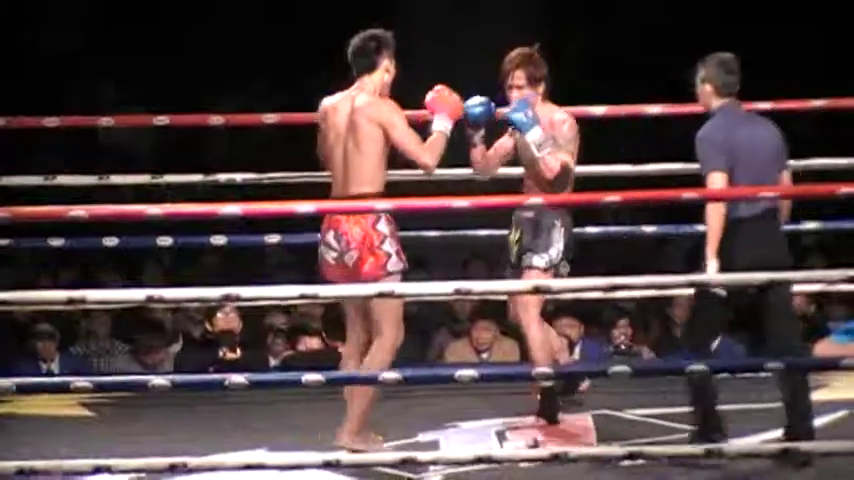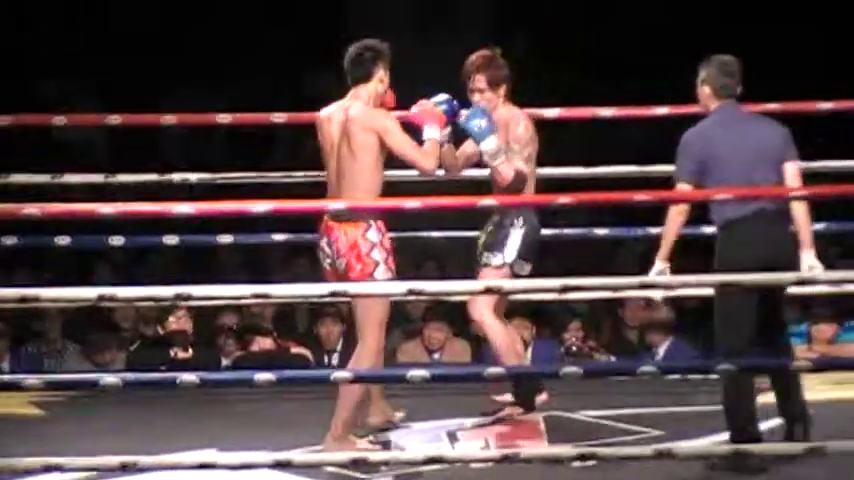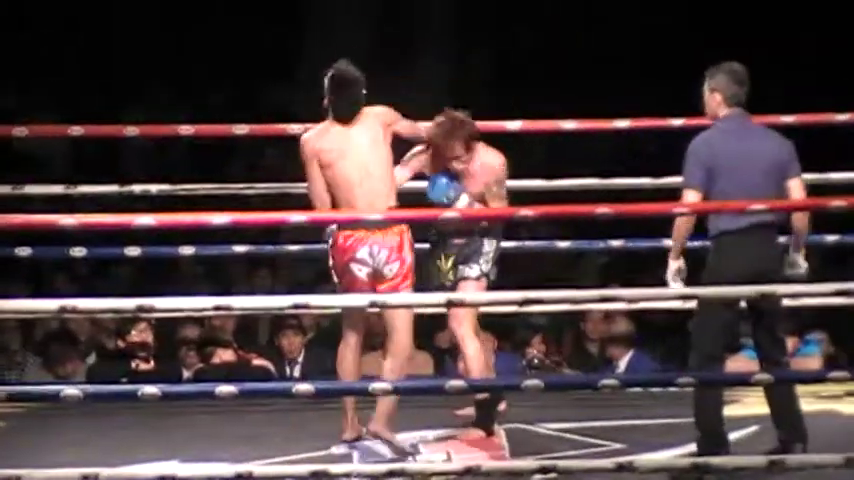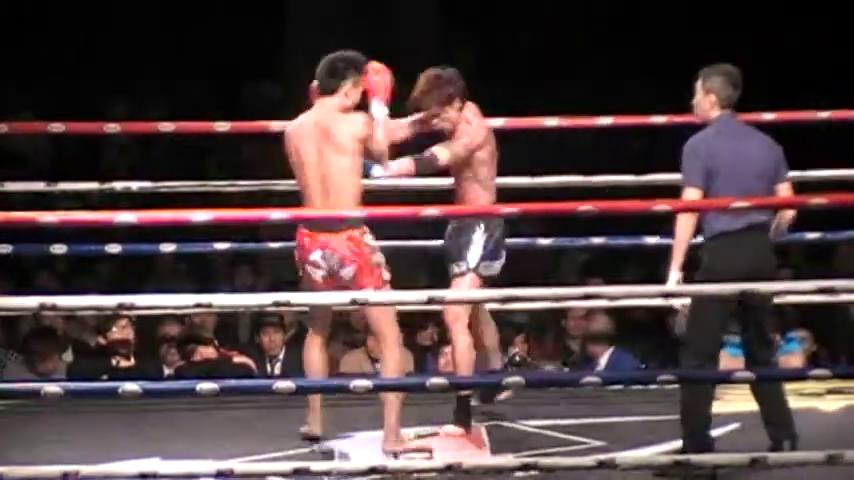
dt=0.4s
person 1, frame 1
left shoulder: (328, 106)
right shoulder: (381, 108)
right elbow: (427, 160)
right wrist: (443, 121)
left hip: (336, 225)
right hip: (369, 225)
left knee: (357, 336)
right knee: (388, 335)
left ankle: (355, 428)
right ankle: (352, 430)
person 1, frame 2
left shoulder: (326, 116)
right shoulder: (376, 118)
right elbow: (427, 164)
right wrist: (433, 129)
left hip: (332, 230)
right hip: (362, 231)
left knee: (370, 328)
right knee: (370, 340)
left ankle: (377, 408)
right ankle: (336, 435)
person 1, frame 3
left shoulder: (311, 141)
right shoulder: (379, 118)
left elbow: (322, 204)
right elbow: (418, 132)
left hip: (349, 241)
right hip: (390, 238)
left knee: (353, 333)
right knee: (402, 339)
left ankle: (349, 422)
right ankle: (381, 418)
person 1, frame 4
left shoulder: (294, 130)
right shoulder: (356, 123)
right elbow: (385, 146)
right wrist: (379, 104)
left hip: (312, 240)
right hip: (351, 241)
left knee: (317, 330)
right knee: (389, 339)
left ankle: (314, 418)
right ankle: (392, 434)
person 2, frame 1
left shoulder: (713, 133)
right shoulder: (769, 129)
left elbow: (717, 198)
right elbow: (785, 193)
left wrist: (711, 257)
left hip: (739, 247)
right hip: (773, 242)
left knee: (697, 339)
right knee: (785, 344)
left ankle: (708, 431)
right ankle: (801, 437)
person 2, frame 2
left shoulder: (698, 137)
right shoulder: (775, 130)
left elbow: (680, 205)
right elbow: (796, 192)
left wrist: (662, 259)
right wrist: (807, 250)
left hip: (738, 242)
right hip: (779, 237)
left knee: (734, 347)
right knee: (775, 335)
left ankle: (745, 447)
right ankle: (796, 425)
person 2, frame 3
left shoulder: (704, 144)
right shoulder: (778, 143)
left elbow: (688, 210)
right elbow: (800, 207)
left wrist: (675, 256)
right wrist: (797, 251)
left hip: (727, 254)
right hip: (767, 250)
left knee: (706, 354)
right knee: (772, 349)
left ankle: (712, 449)
right ankle: (793, 440)
person 2, frame 4
left shoulder: (700, 145)
right shoulder: (767, 145)
left elbow: (689, 211)
right elbow: (787, 210)
left wrist: (675, 267)
left hip: (723, 254)
right hip: (760, 253)
left knee: (699, 354)
right knee: (761, 350)
left ankle: (697, 447)
right ankle: (783, 438)
person 3, frame 1
left shoulder: (561, 122)
right shoulder: (519, 123)
left elbow: (560, 180)
right elbow: (483, 169)
left wrist: (533, 133)
right wrist: (476, 132)
left hip: (549, 222)
right hip: (525, 219)
left knee: (527, 311)
right knee: (520, 311)
left ankle: (548, 406)
person 3, frame 2
left shoulder: (518, 124)
right shoulder: (487, 123)
left elbow: (516, 185)
right elbow: (453, 168)
left wrist: (488, 143)
left hip: (515, 222)
right hip: (499, 221)
left knee: (479, 308)
right knee: (492, 310)
left ankle: (523, 395)
right ankle: (531, 385)
person 3, frame 3
left shoulder: (494, 163)
right shoulder: (427, 154)
left wrist: (460, 201)
left hip: (477, 243)
right hip: (445, 241)
left knee: (462, 327)
right knee: (460, 327)
left ankle: (485, 418)
right ankle: (492, 395)
person 3, frame 4
left shoulder: (472, 132)
right shoulder: (458, 115)
left elbow: (425, 164)
left wrist: (375, 169)
left hip: (479, 227)
right hip: (467, 223)
left knee: (455, 317)
right knee: (474, 310)
left ankle: (463, 415)
